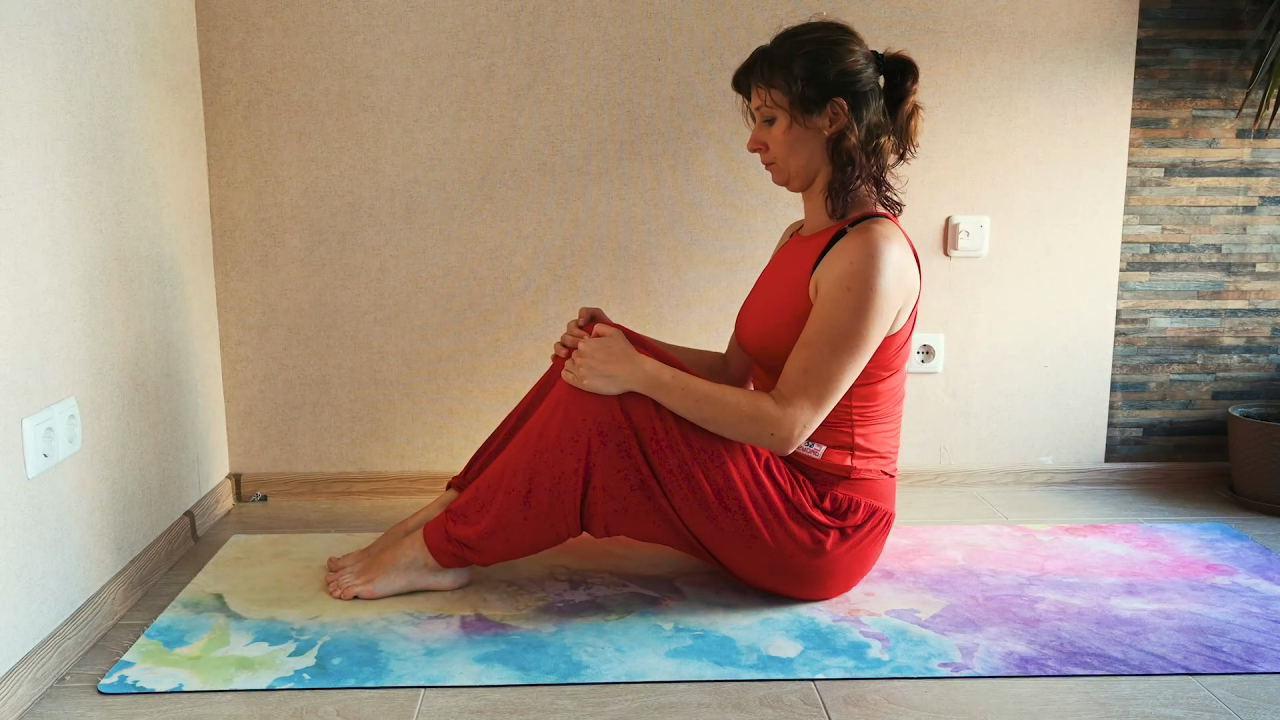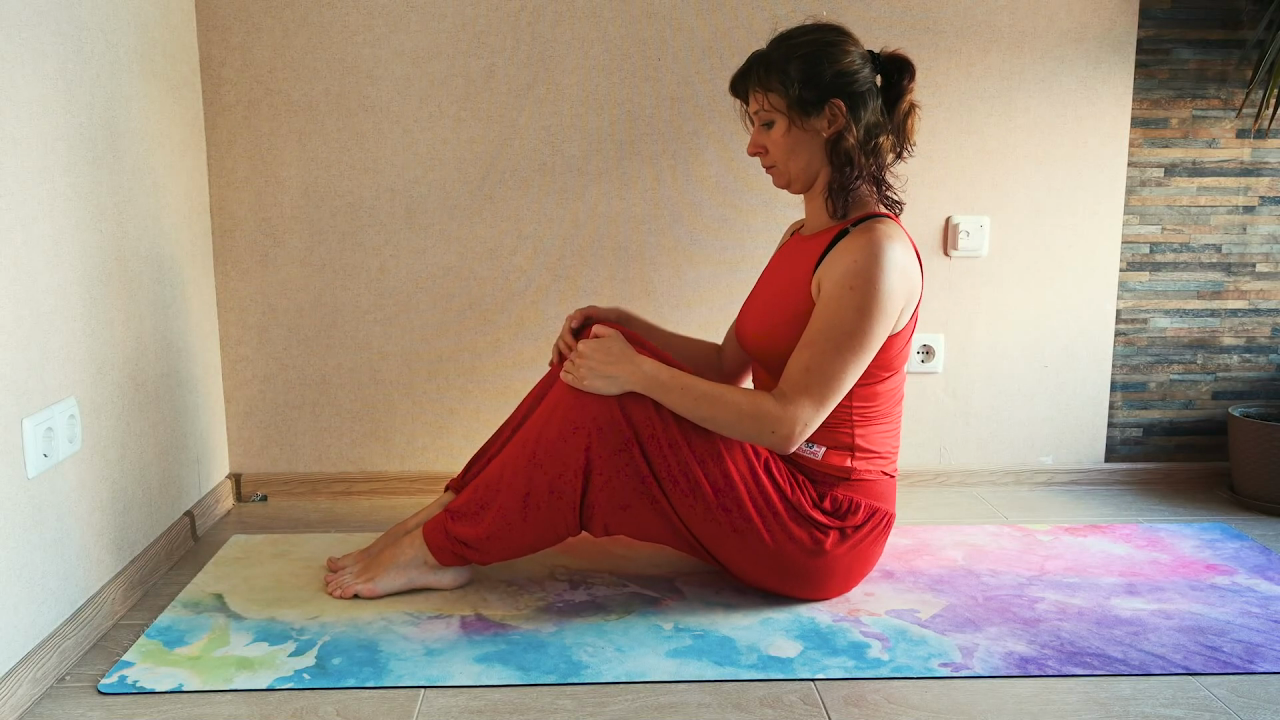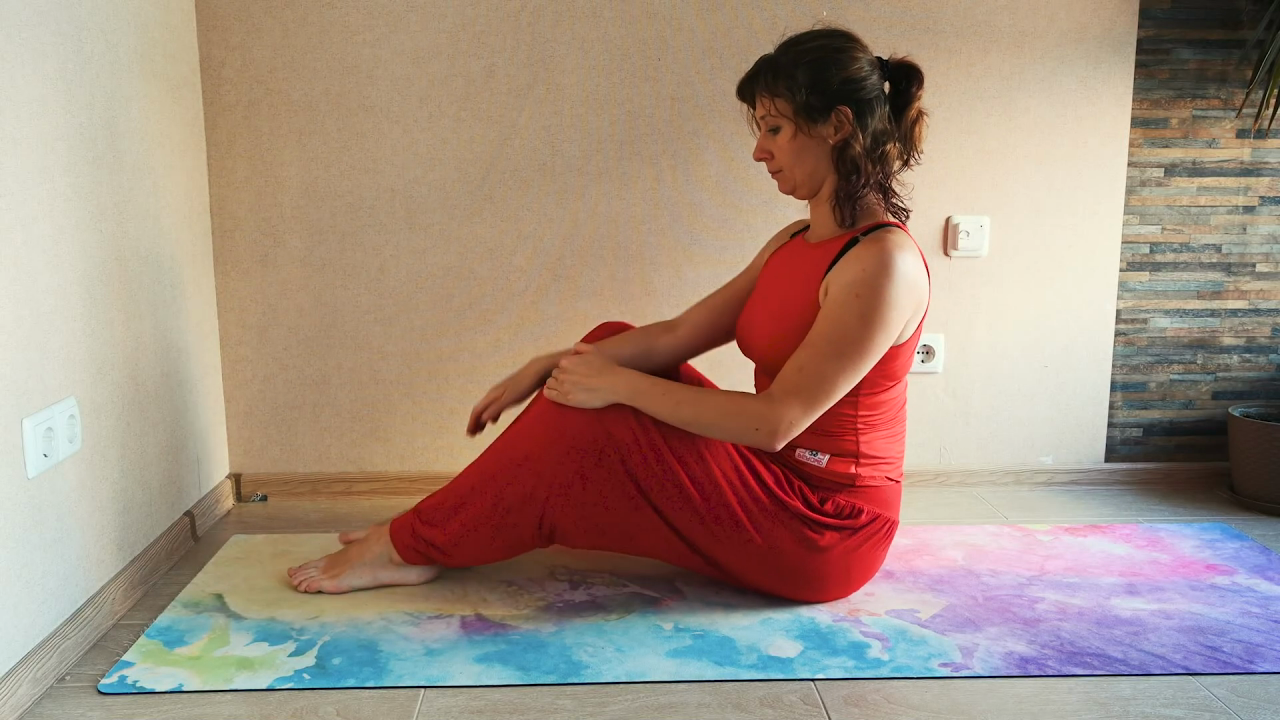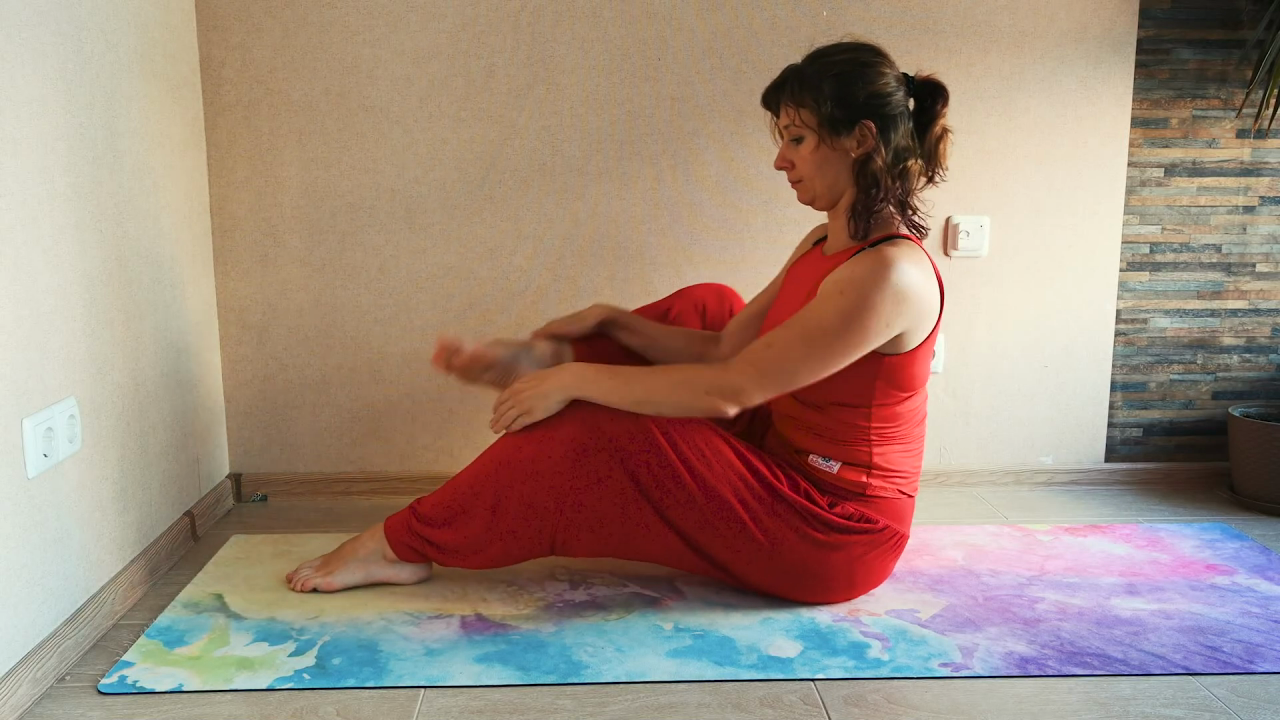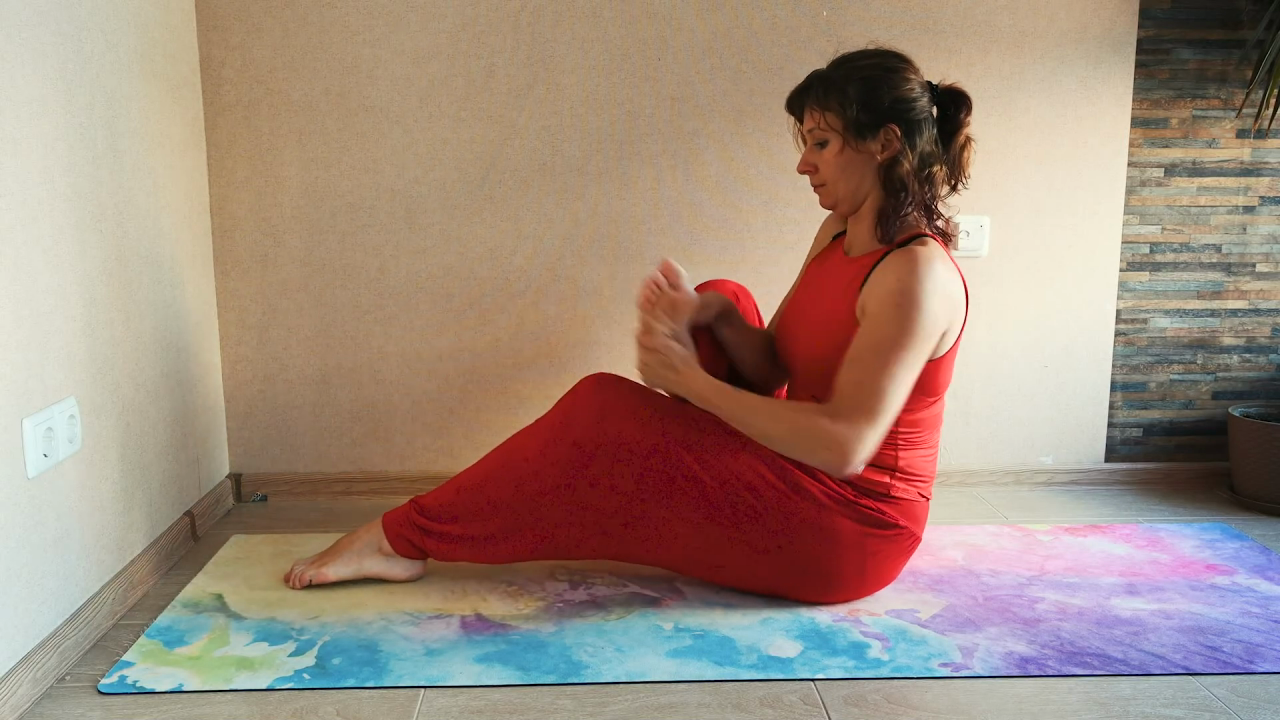
dt=0.5s
person 1, frame 1
left shoulder: (872, 253)
right shoulder: (804, 239)
left elbow: (786, 423)
right elbow: (734, 372)
left wrist: (638, 372)
right wrist: (621, 350)
left hip: (820, 531)
right hip: (776, 492)
left knee: (600, 405)
right knee: (593, 362)
left ankle: (440, 550)
right ankle: (452, 513)
person 1, frame 2
left shoulder: (874, 252)
right shoulder: (804, 238)
left elbow: (788, 422)
right elbow: (728, 368)
left wrist: (638, 371)
right wrist: (625, 332)
left hip: (820, 531)
right hip: (779, 488)
left knee: (601, 402)
right knee: (597, 362)
left ankle: (443, 547)
right ankle: (451, 520)
person 1, frame 3
left shoulder: (884, 263)
right shoulder: (796, 243)
left elbow: (776, 421)
right elbow: (678, 337)
left wrist: (620, 385)
right wrist: (547, 366)
left hip: (822, 536)
right hip: (780, 488)
left knee: (586, 421)
right knee: (609, 349)
left ankle: (409, 548)
right ankle: (446, 528)
person 1, frame 4
left shoulder: (887, 274)
right shoulder: (825, 245)
left elbow: (724, 394)
right elbow: (723, 351)
left wrist: (573, 385)
right wrist: (616, 321)
left hip: (832, 541)
right hip: (796, 478)
left knee: (587, 427)
right knee: (708, 307)
left ankle: (401, 545)
person 1, frame 5
left shoulder: (916, 275)
right shoulder: (836, 237)
left elbow: (843, 444)
right elbow: (769, 362)
left wrist: (692, 382)
right wrist: (706, 314)
left hip: (847, 541)
right hip: (801, 480)
left knee: (601, 417)
right knee: (728, 299)
left ankle: (401, 539)
